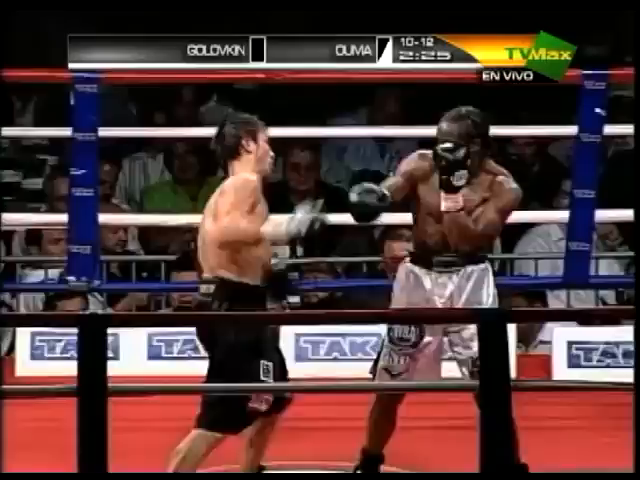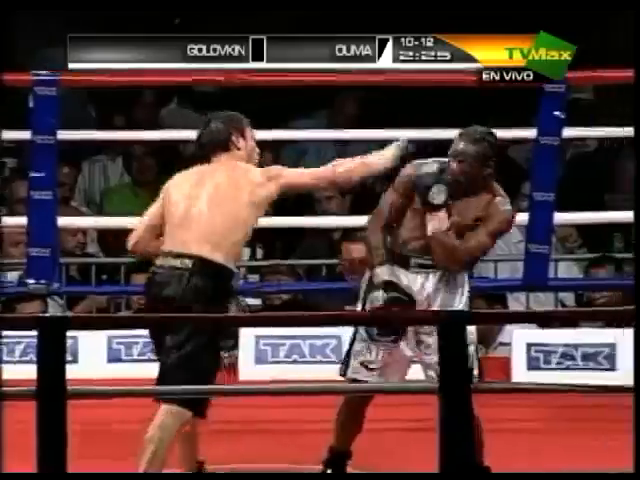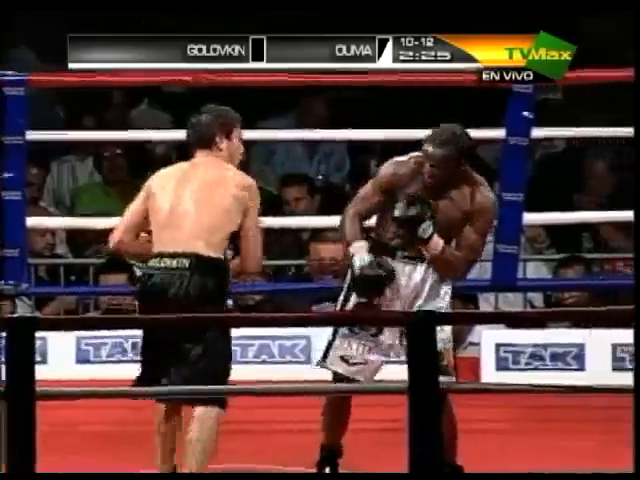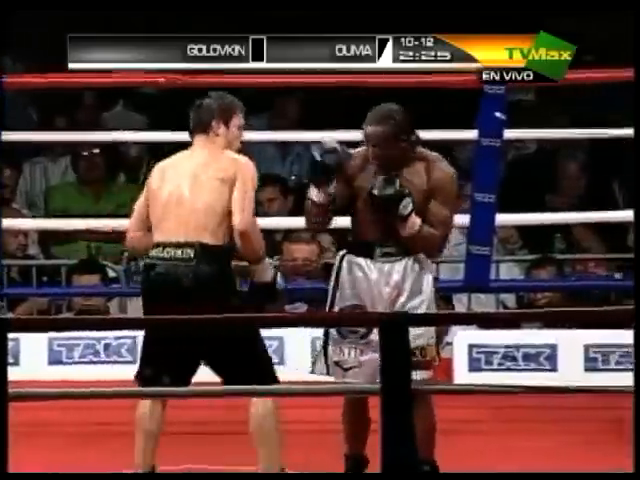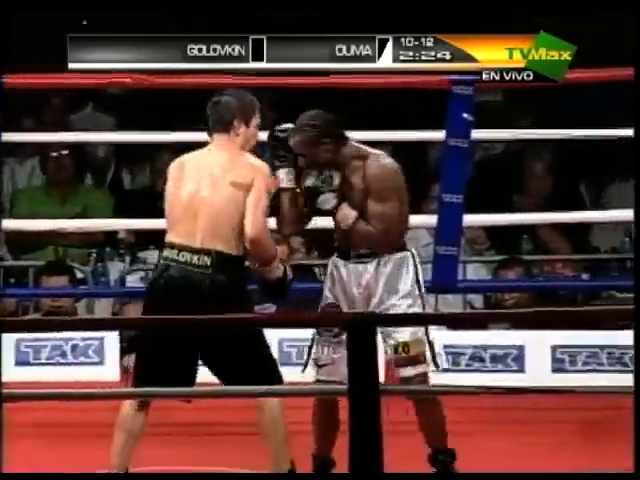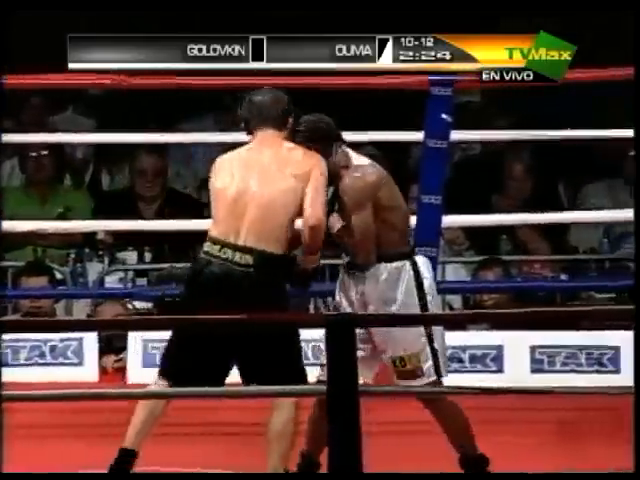
dt=0.2s
person 1, frame 1
left shoulder: (235, 189)
right shoulder: (247, 181)
right elbow: (221, 235)
left wrist: (265, 274)
right wrist: (280, 229)
left hip: (241, 307)
right hip: (233, 314)
left knee: (273, 401)
right knee: (218, 423)
left ankle: (250, 472)
person 1, frame 2
left shoulder: (177, 182)
right shoulder: (261, 176)
left elbow: (136, 241)
right elbow: (333, 173)
right wrist: (390, 156)
left hip: (161, 285)
right hip: (197, 290)
left knee: (187, 395)
right knee: (178, 403)
person 1, frame 3
left shoulder: (159, 178)
right shoulder: (242, 184)
left elbow: (119, 240)
right elbow: (252, 264)
right wrist: (222, 270)
left hip: (156, 282)
right hip: (200, 285)
left knee: (169, 390)
right knee: (208, 402)
left ankle: (166, 467)
person 1, frame 4
left shoulder: (161, 169)
right shoulder: (239, 165)
left elbow: (134, 238)
right elbow: (243, 227)
right wrist: (261, 265)
left hip: (158, 272)
right hip: (204, 275)
left knee: (156, 386)
right knee: (259, 383)
left ankle: (142, 470)
right ankle: (272, 472)
person 1, frame 5
left shoulder: (179, 166)
right shoulder: (256, 169)
right elbow: (254, 234)
right wrist: (272, 266)
left hip: (169, 275)
right hip: (220, 282)
left knee: (143, 389)
right knee: (267, 385)
left ankle: (116, 471)
right ankle: (283, 469)
person 1, frame 6
left shoulder: (223, 163)
right shoulder: (309, 161)
right elbow: (315, 223)
right wrist: (308, 257)
left hip: (209, 269)
right hip: (258, 281)
left knee: (171, 375)
right knee: (286, 387)
left ankle: (125, 461)
person 2, frame 1
left shoulder: (505, 188)
right shoulder: (421, 163)
left elbow: (467, 240)
right elbow: (387, 192)
left wrist: (452, 187)
right wrist: (370, 196)
left hip: (469, 281)
right hip: (418, 275)
right knee: (391, 383)
left ankle: (511, 464)
right ankle: (368, 462)
person 2, frame 2
left shoulder: (498, 209)
right shoulder: (418, 173)
left elbow: (457, 260)
right elbow: (378, 224)
left wrist: (436, 210)
right wrist: (382, 277)
left hip: (443, 286)
right hip: (394, 276)
right knee: (359, 383)
right ankle: (335, 459)
person 2, frame 3
left shoulder: (480, 200)
right shoulder: (396, 170)
left elbow: (459, 268)
right elbow: (351, 215)
left wrist: (425, 233)
right wrist: (360, 253)
left hip: (430, 278)
right hip: (377, 268)
right knee: (346, 376)
left ankle: (449, 469)
right ankle: (329, 457)
person 2, frame 4
left shoulder: (438, 172)
right shoulder: (353, 160)
left elbow: (437, 243)
right elbow: (316, 223)
left wrist: (404, 211)
right wrist: (319, 185)
left hip: (412, 271)
right hip: (358, 269)
right knee: (353, 383)
left ankle: (425, 464)
right ankle: (355, 464)
person 2, frame 5
left shoulder: (381, 169)
right shoulder: (323, 164)
left elbow: (382, 239)
right elbow: (290, 228)
left wrist: (333, 203)
right wrist: (285, 172)
left hip: (390, 270)
right hip: (344, 270)
left knee: (413, 378)
right knee: (327, 382)
left ankle: (443, 461)
right ankle: (321, 465)
person 2, frame 6
left shoulder: (357, 179)
right shoulder: (345, 174)
left elbow: (362, 253)
left wrist: (329, 214)
left hip: (398, 279)
right hip: (361, 278)
left knee: (427, 388)
left ankle: (475, 465)
right ankle: (307, 467)
